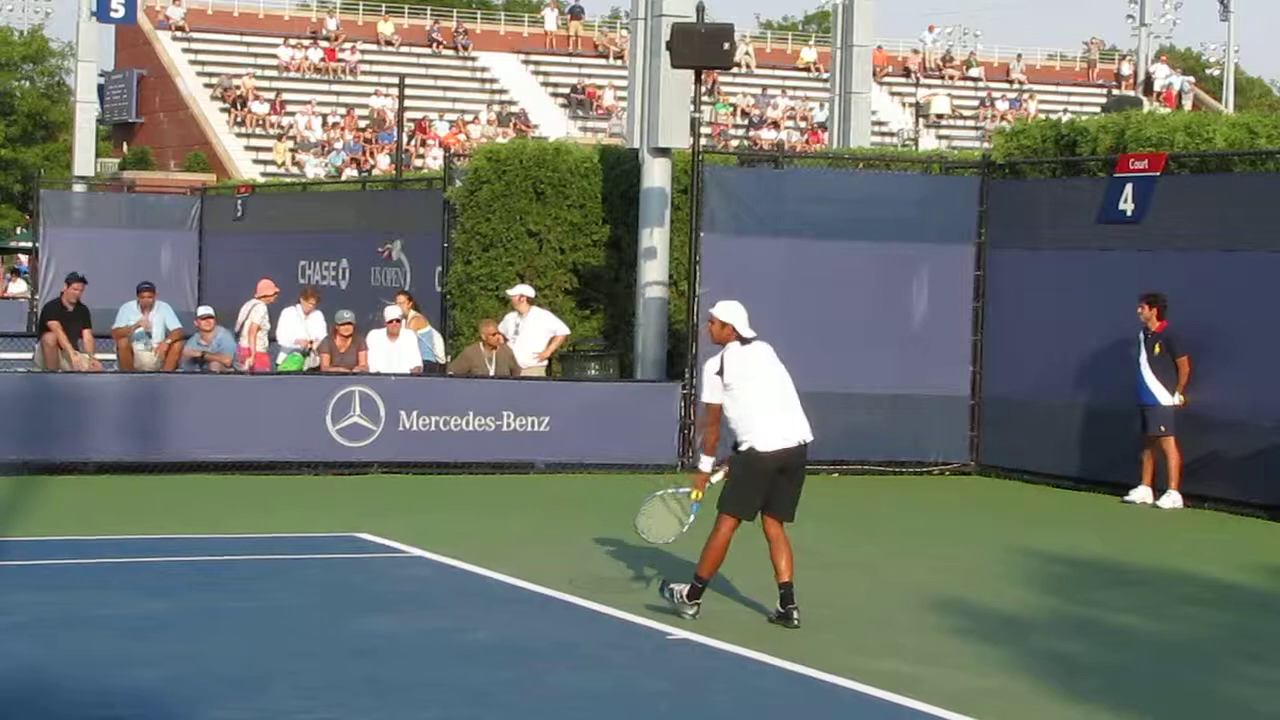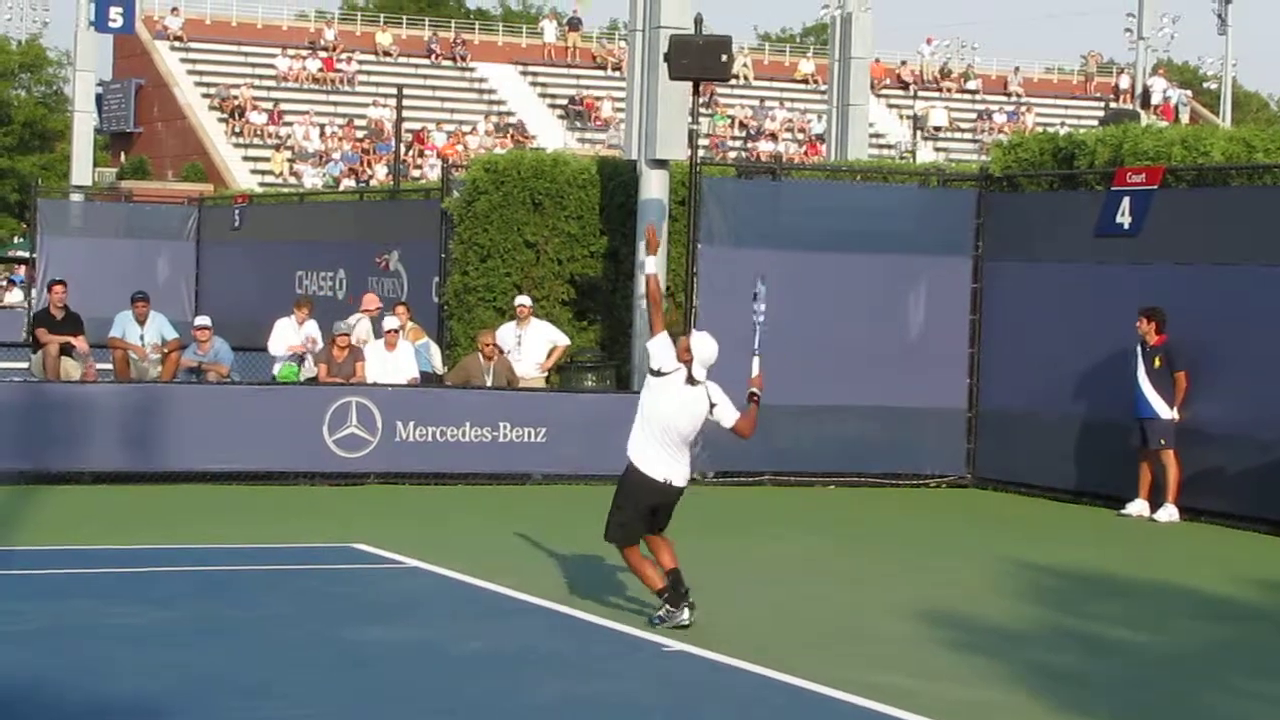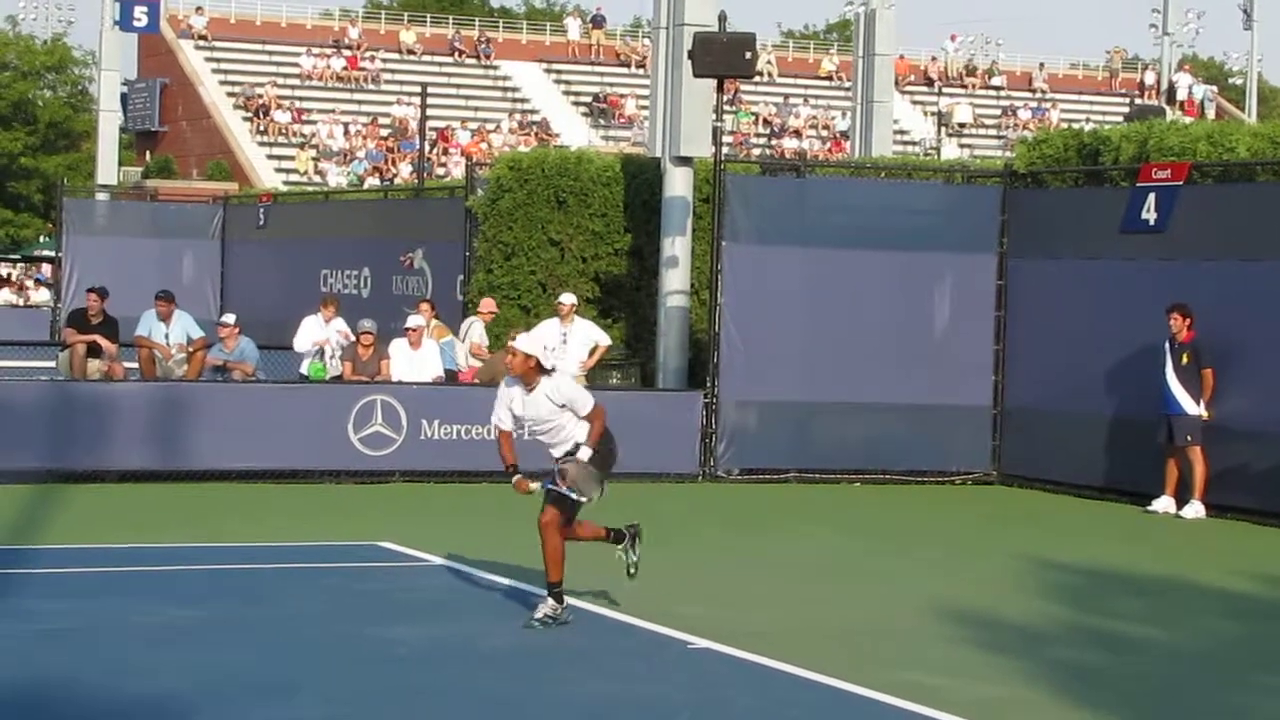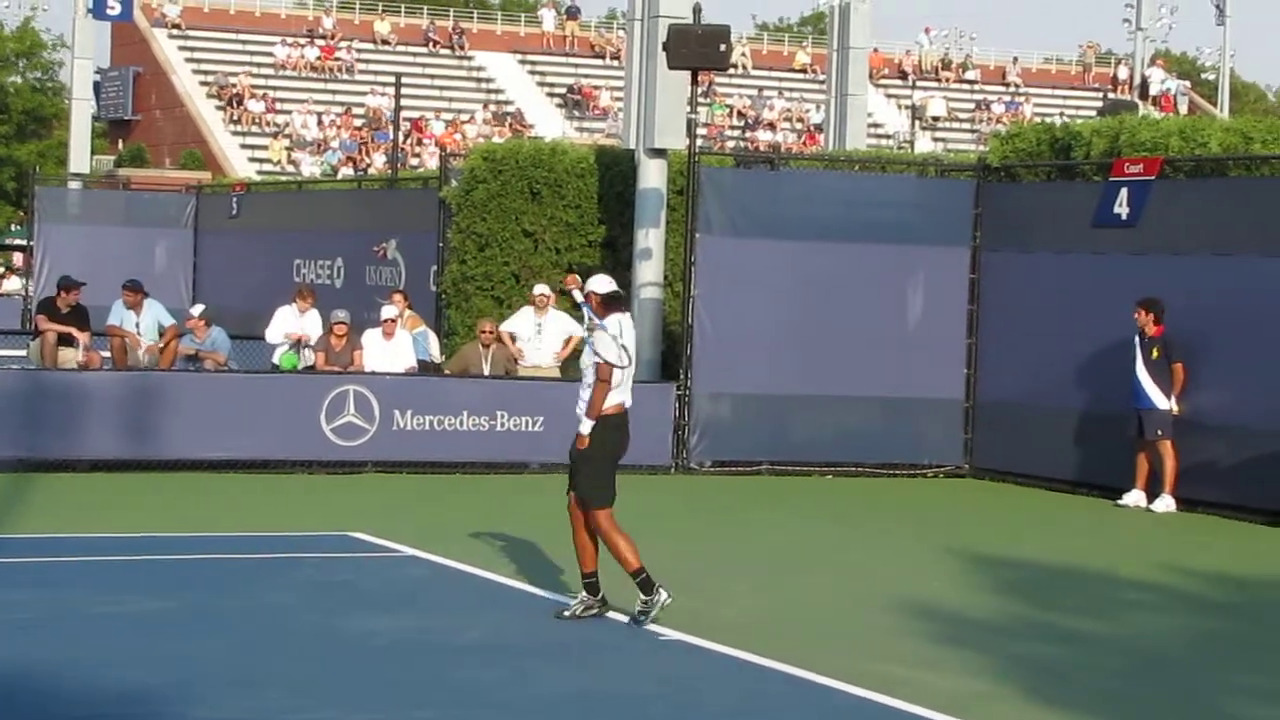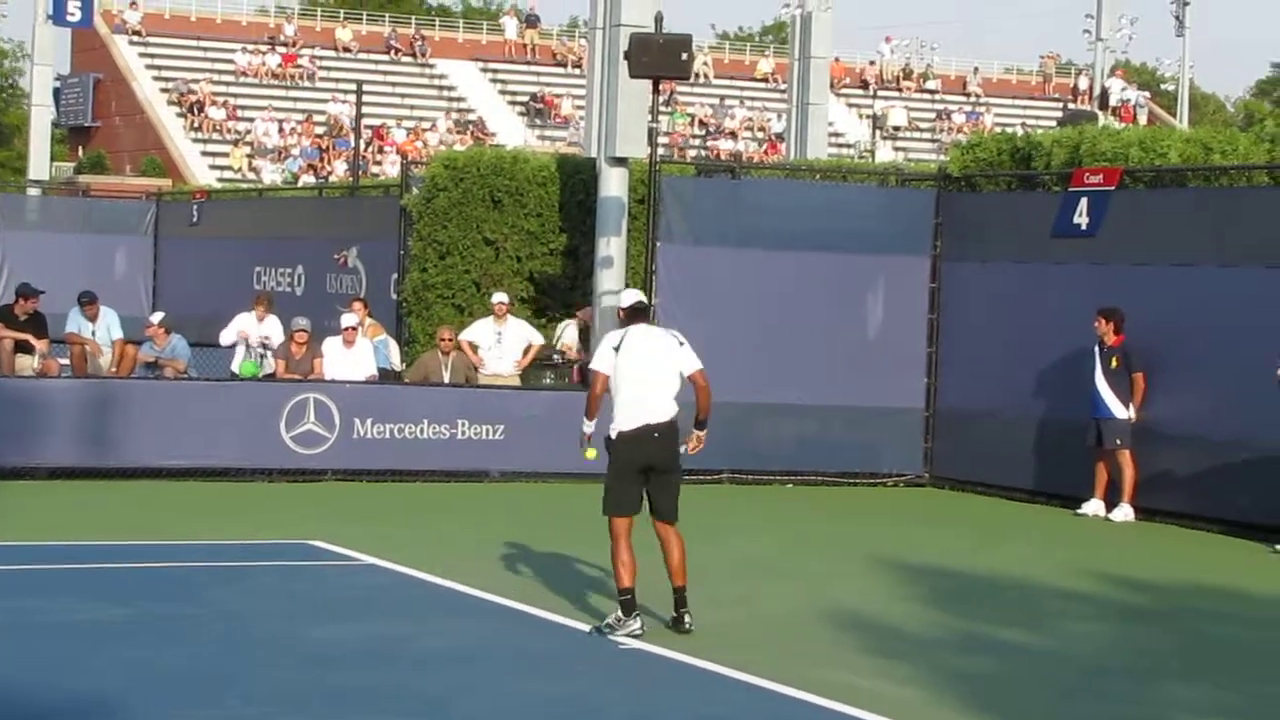
dt=1s
person 1, frame 1
left shoulder: (717, 365)
right shoulder: (765, 351)
left elbow: (713, 422)
left wrist: (704, 468)
right wrist: (738, 454)
left hip: (762, 450)
right hip: (796, 445)
left knee: (726, 522)
right knee: (774, 524)
left ankle: (691, 597)
right ankle: (788, 606)
person 1, frame 2
left shoulder: (665, 368)
right shoulder: (710, 393)
left elbow: (655, 309)
right elbow: (746, 430)
left wrist: (651, 257)
right wrist: (755, 395)
left hip: (642, 476)
right hip: (675, 482)
left knee: (628, 546)
right knee: (654, 536)
left ankle: (675, 604)
right ankle: (678, 590)
person 1, frame 3
left shoulder: (560, 387)
right shoulder: (507, 390)
left elbow: (599, 418)
right elbow: (505, 438)
left wrist: (581, 460)
right wrist: (515, 475)
left hip: (594, 453)
right hip: (568, 458)
left knee: (550, 520)
right knee: (565, 527)
left ankle: (555, 603)
right ankle: (623, 537)
person 1, frame 4
left shoulder: (606, 328)
right shoulder: (622, 320)
left elbow: (604, 381)
right elbow: (591, 315)
left wrist: (585, 428)
right wrist: (575, 289)
left hip: (602, 428)
right hip: (609, 426)
left knee: (600, 520)
right knee: (578, 508)
left ankle: (652, 593)
right ankle: (592, 595)
person 1, frame 5
left shoulder: (614, 340)
right shoulder: (673, 339)
left elbow: (597, 389)
right elbow: (703, 385)
left wrist: (588, 425)
right wrist: (700, 428)
left hip: (628, 440)
right hip: (666, 437)
left knee: (620, 529)
right knee: (667, 527)
left ankle: (628, 613)
right ankle: (681, 611)
person 2, frame 1
left shoulder: (1167, 336)
right shoulder: (1143, 334)
left elbow: (1184, 367)
left wrist: (1178, 394)
right wrist: (1144, 392)
left hip: (1163, 401)
right hip: (1146, 400)
left knee: (1167, 444)
right knee: (1148, 443)
left ankle: (1173, 494)
right ankle: (1145, 489)
person 2, frame 2
left shoulder: (1167, 349)
right shoulder: (1140, 348)
left elbow: (1181, 382)
left wrist: (1174, 409)
right wrist: (1141, 405)
left hip: (1161, 414)
right hip: (1143, 413)
left knee: (1167, 457)
right knee: (1145, 457)
left ankle: (1170, 507)
right ankle: (1142, 503)
person 2, frame 3
left shoulder: (1195, 346)
right shoulder: (1168, 345)
left elbow: (1208, 377)
left wrist: (1202, 405)
right wrist: (1169, 400)
left hip: (1188, 410)
right hip: (1170, 409)
left knee: (1194, 454)
right knee: (1171, 453)
left ankle: (1196, 504)
right ankle: (1168, 499)
person 2, frame 4
left shoulder: (1165, 340)
right shoulder: (1138, 338)
left elbow: (1179, 371)
left wrist: (1172, 399)
right wrist: (1139, 394)
left hip: (1159, 404)
right hip: (1141, 403)
left knee: (1164, 447)
right knee: (1142, 447)
left ankle: (1167, 497)
right ankle: (1139, 492)
person 2, frame 5
left shoulder: (1125, 349)
right shoulder: (1098, 348)
left elbow: (1139, 382)
left wrist: (1133, 410)
right wrist: (1098, 405)
left hip: (1117, 414)
right hip: (1099, 413)
left knee: (1123, 456)
right knee: (1100, 456)
left ankle: (1125, 507)
right ankle: (1097, 502)
